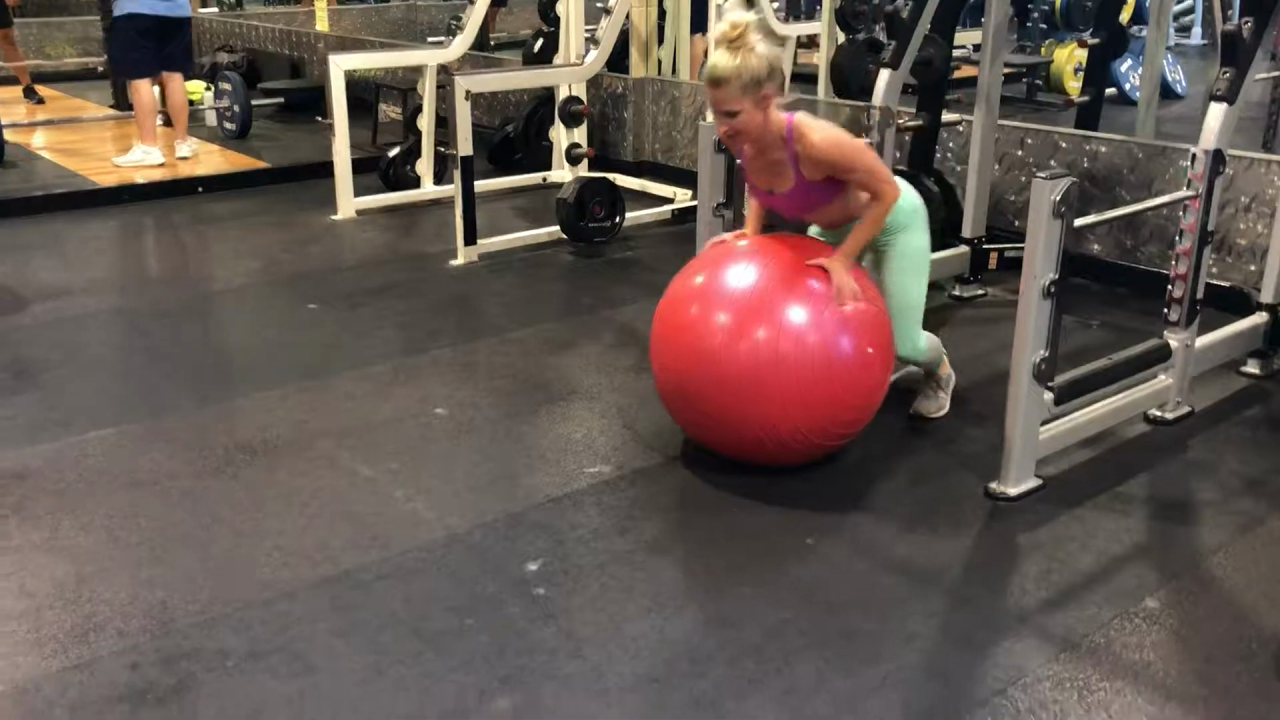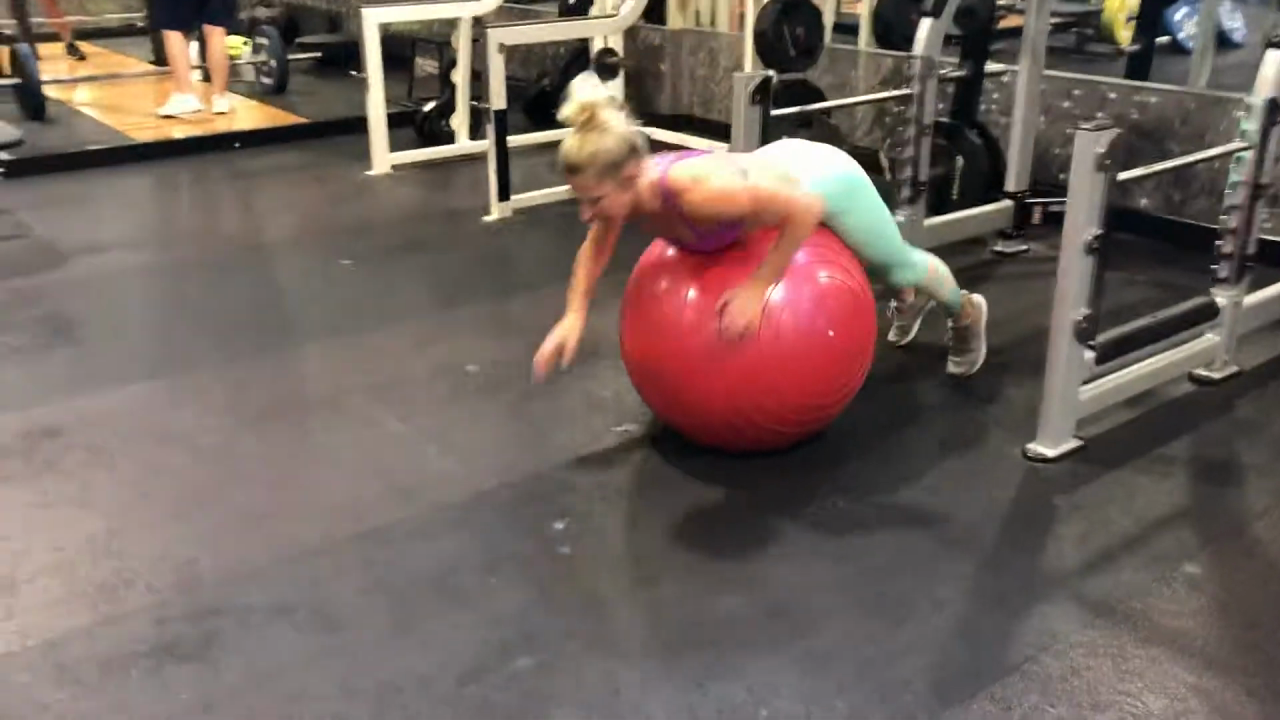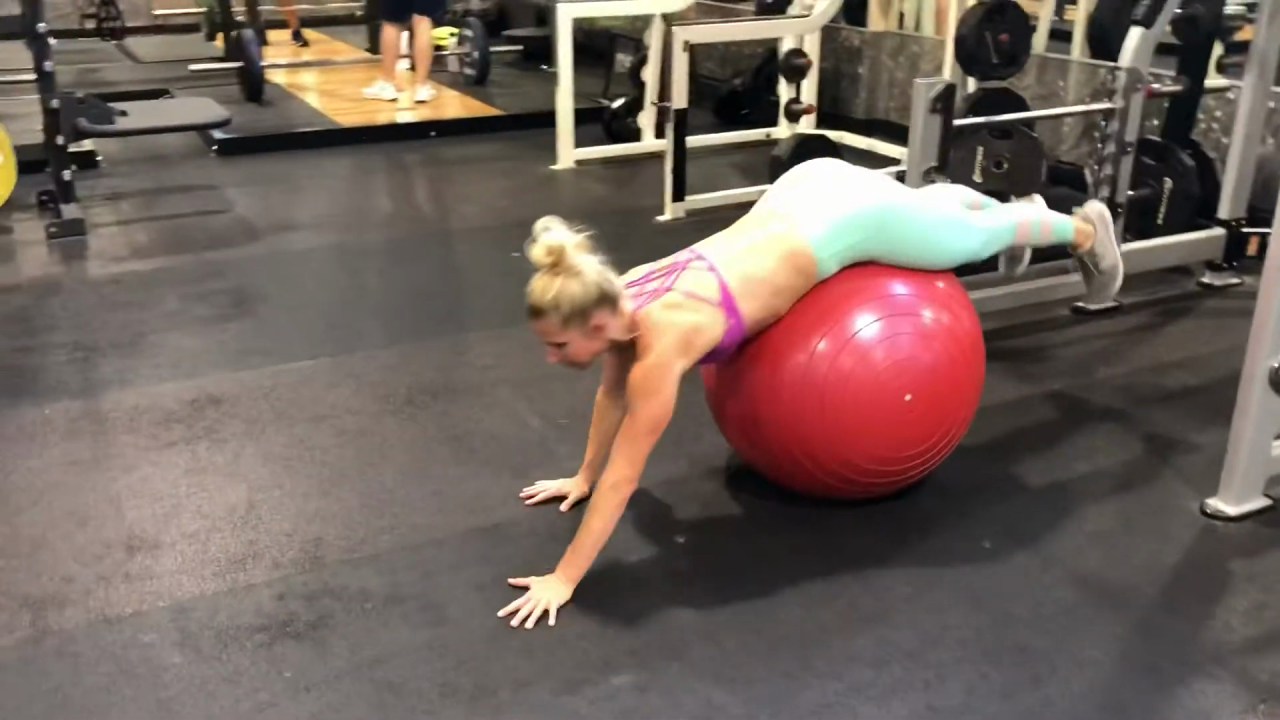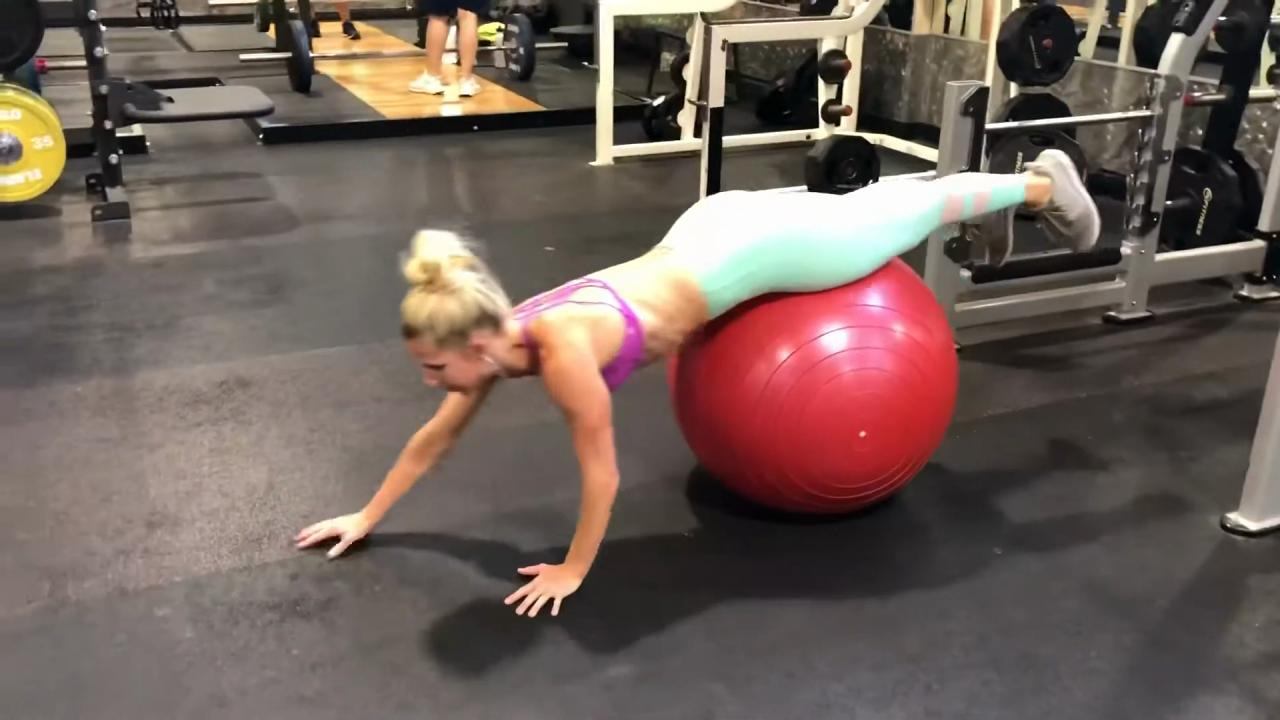
dt=0.4s
person 1, frame 1
left shoulder: (814, 142)
right shoulder: (736, 135)
left elbow: (887, 192)
left wrist: (842, 260)
right wrist: (750, 231)
left hip: (894, 217)
right hip: (834, 226)
left knee: (902, 343)
left ankle: (941, 372)
person 1, frame 2
left shoulder: (696, 192)
right shoulder: (619, 186)
left elbow: (805, 206)
right elbow: (594, 248)
left wrist: (757, 287)
right wrist: (573, 317)
left hip: (827, 181)
right hip: (779, 165)
left knee: (900, 264)
left ankle: (966, 311)
right ankle: (912, 295)
person 1, frame 3
left shoulder: (662, 337)
right shoulder: (616, 301)
left elbow: (625, 474)
right elbow: (611, 392)
left wrist: (564, 577)
right wrist: (581, 478)
left hip: (853, 218)
right hip: (807, 189)
left knee: (982, 236)
right knee: (940, 205)
left ankle: (1088, 231)
right ankle: (1014, 209)
person 1, frame 4
left shoulder: (563, 352)
right shoulder: (494, 329)
left elbow: (600, 474)
right elbow: (438, 432)
left wrist: (574, 569)
right wrist: (367, 517)
left hip: (752, 250)
right hip: (714, 225)
left knee: (907, 222)
right knee: (853, 205)
left ankle: (1042, 184)
right ankle: (958, 187)
